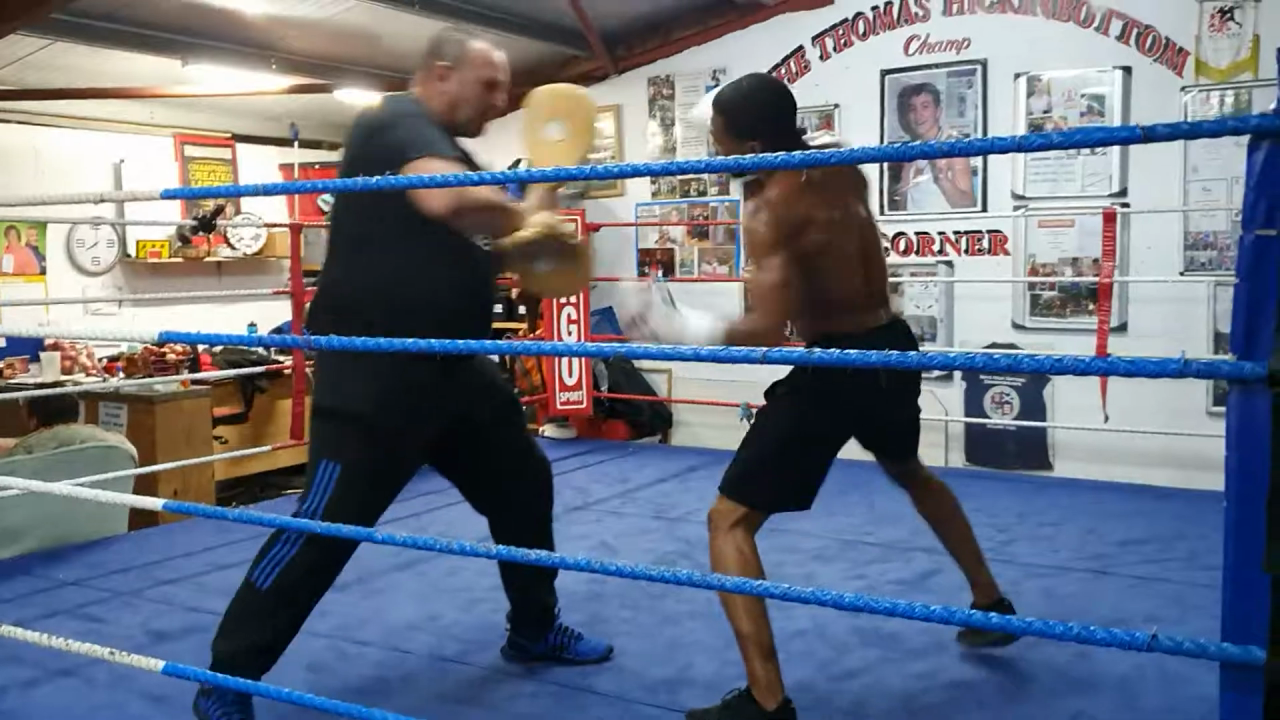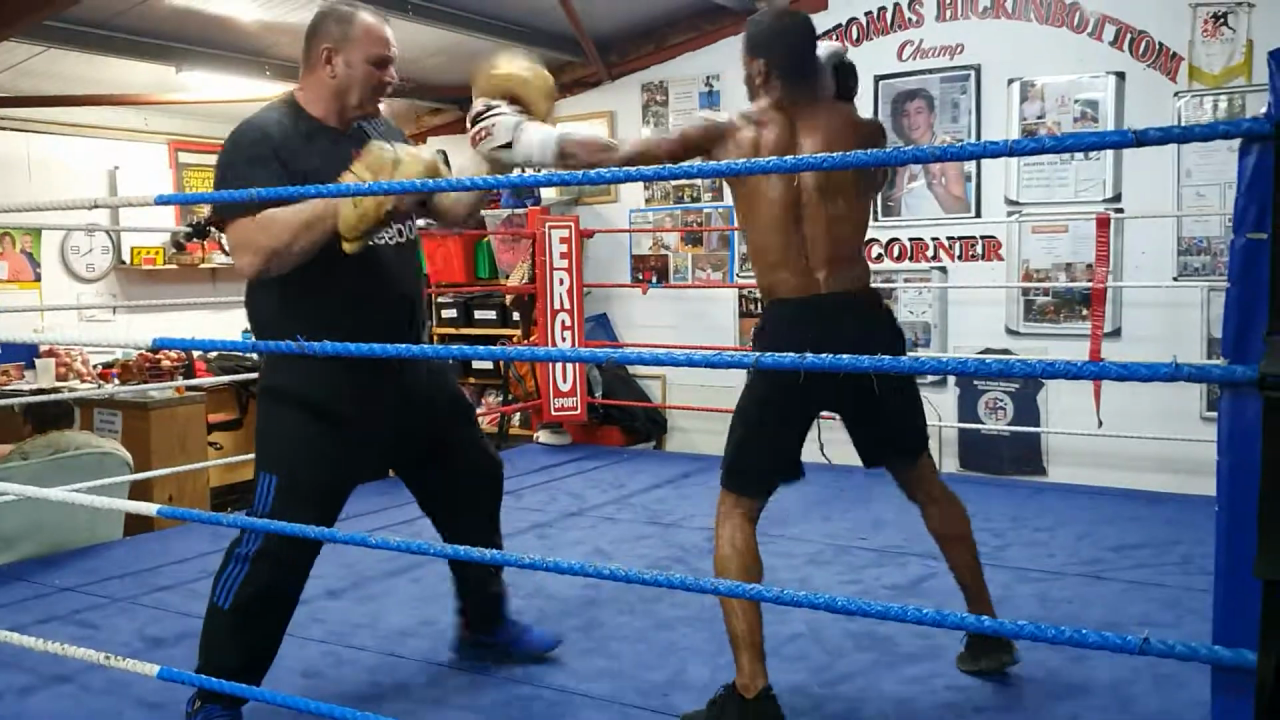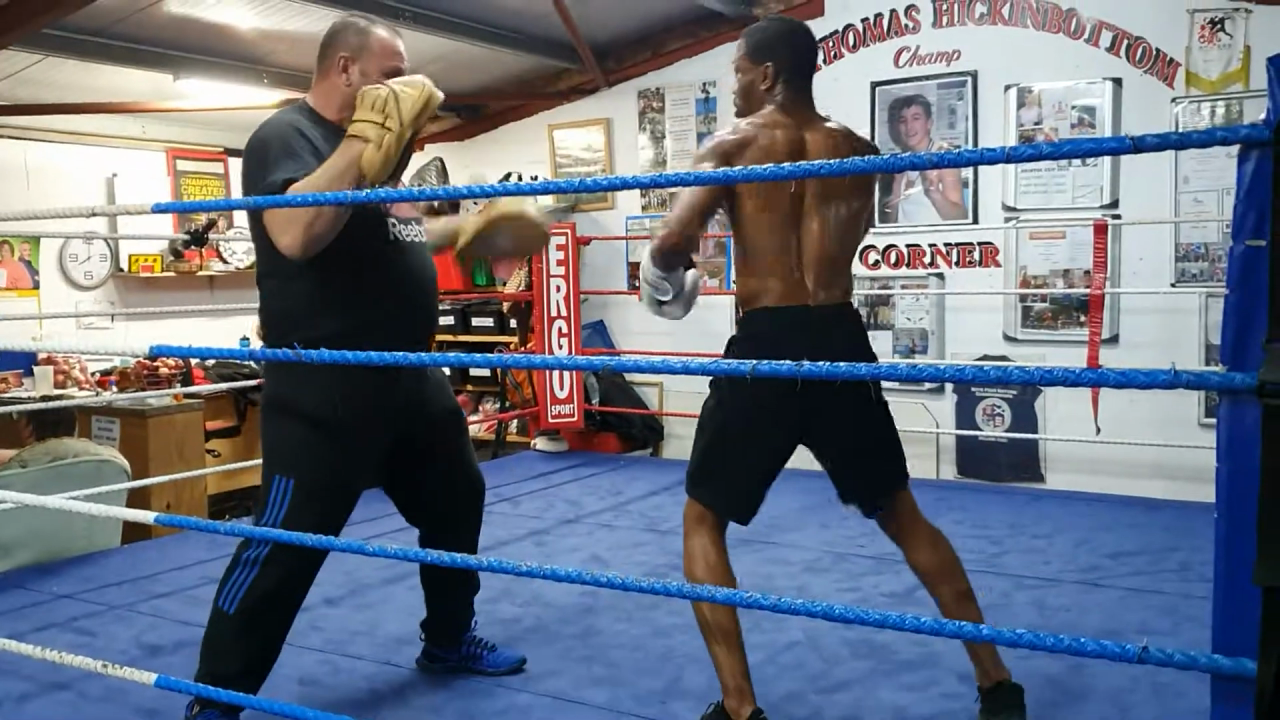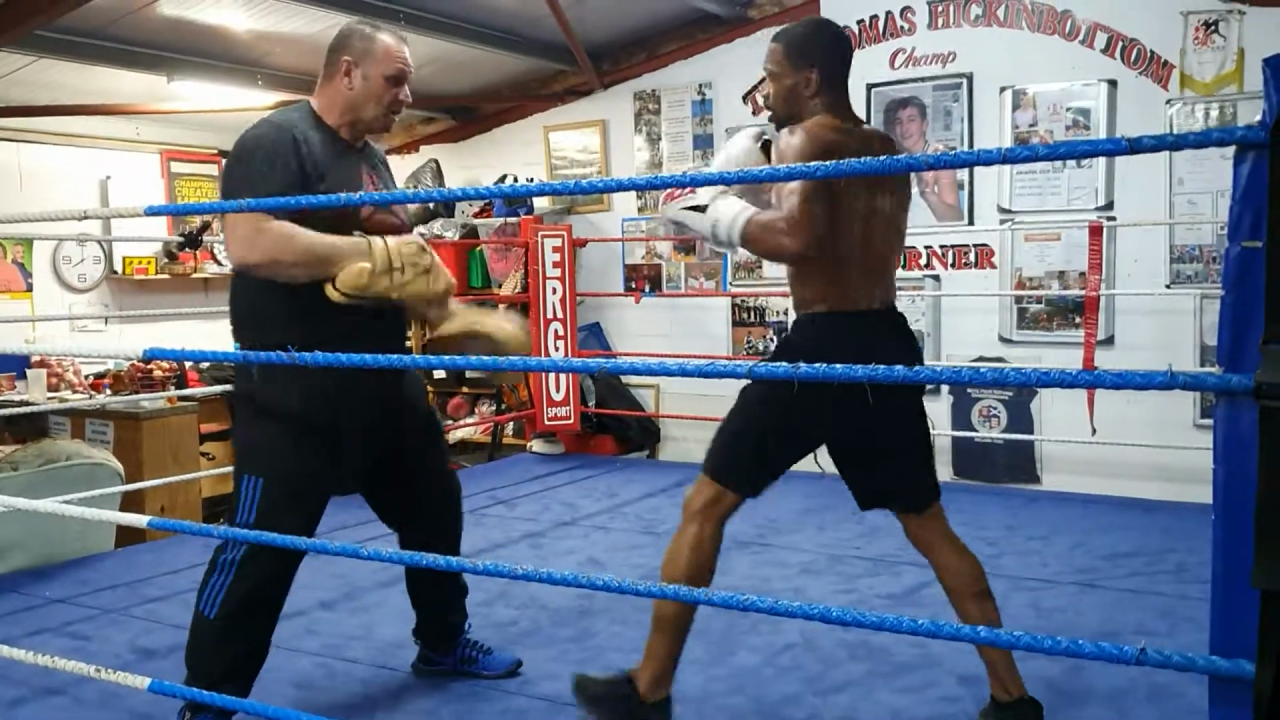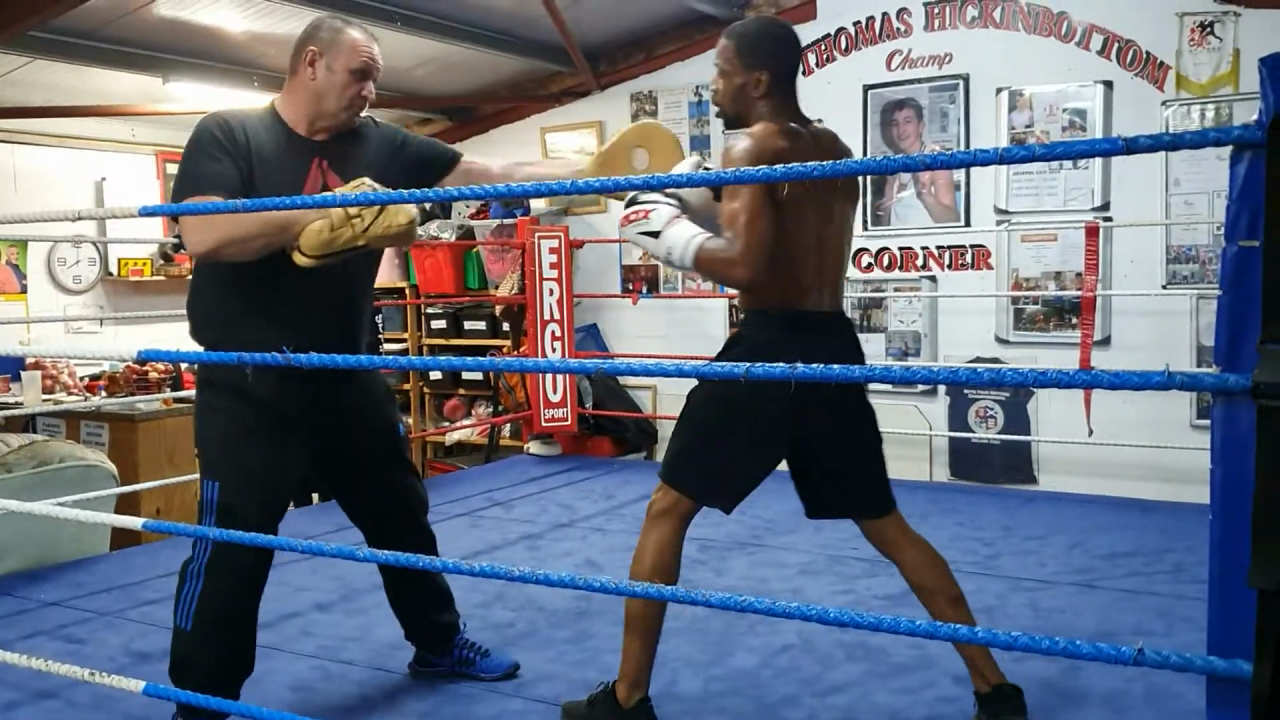
dt=0.3s
person 1, frame 1
left shoulder: (460, 158)
right shoulder: (402, 122)
right elbow: (444, 198)
left wrist: (543, 204)
right wrist: (517, 212)
left hip: (458, 366)
right hip: (374, 371)
left knee: (525, 486)
right knee: (326, 527)
left ankle: (535, 629)
person 1, frame 2
left shoulder: (379, 135)
right shoulder: (263, 139)
left elbow: (449, 210)
right elbow: (254, 251)
right wrist: (352, 202)
left hip: (407, 366)
right hip: (315, 383)
left knee: (475, 481)
right knee: (276, 541)
left ankle: (485, 626)
person 1, frame 3
left shoulder: (375, 141)
right shoulder: (286, 136)
right elbow: (298, 235)
left wrist: (473, 228)
right wrist: (367, 143)
left hip: (407, 375)
right hip: (325, 384)
left knee: (456, 502)
right knee: (288, 541)
left ankle: (448, 639)
person 1, frame 4
left shoulder: (371, 157)
right shoulder: (278, 139)
right elbow: (249, 245)
left wrist: (453, 318)
right wrist: (372, 256)
left hip: (381, 380)
right hip: (296, 388)
left knee: (434, 508)
right knee: (263, 545)
left ankle: (443, 642)
person 1, frame 5
left shoulder: (378, 145)
right shoulder: (227, 135)
left elbow: (479, 176)
right elbow: (204, 235)
left wrist: (595, 165)
right wrist: (329, 216)
left hip: (349, 380)
right hip: (250, 388)
left knee: (400, 514)
right knee: (232, 548)
left ankle: (437, 644)
person 2, frame 1
left shoulder: (781, 204)
right shoulder: (838, 169)
left elbow: (762, 330)
left wrist: (668, 320)
left hip: (838, 369)
right hip: (890, 353)
left knee: (728, 522)
right knee: (910, 474)
right ankle: (990, 605)
person 2, frame 2
left shoulder: (735, 132)
right shoulder: (864, 132)
left elbow: (611, 159)
left wrist: (522, 135)
left hip: (794, 337)
right hip: (867, 326)
left knee: (738, 511)
right knee: (923, 484)
right ankle: (988, 630)
person 2, frame 3
left shoulder: (735, 142)
right shoulder: (858, 153)
left elbow: (678, 233)
left wrist: (663, 277)
left hip: (766, 346)
right hip: (839, 342)
left knee: (701, 523)
right knee: (903, 520)
person 2, frame 4
left shoulder: (807, 138)
right shoulder: (887, 150)
left elbow: (797, 241)
left wrist: (719, 213)
right wrist: (773, 190)
left hip: (823, 346)
right hip: (885, 344)
left knee: (704, 507)
right knee: (930, 527)
person 2, frame 5
left shoulder: (754, 149)
right shoulder: (837, 154)
left elbow: (745, 267)
left wrist: (667, 233)
right wrist: (712, 214)
left hip: (768, 348)
right hip: (833, 348)
left knee: (666, 513)
right knee: (884, 523)
